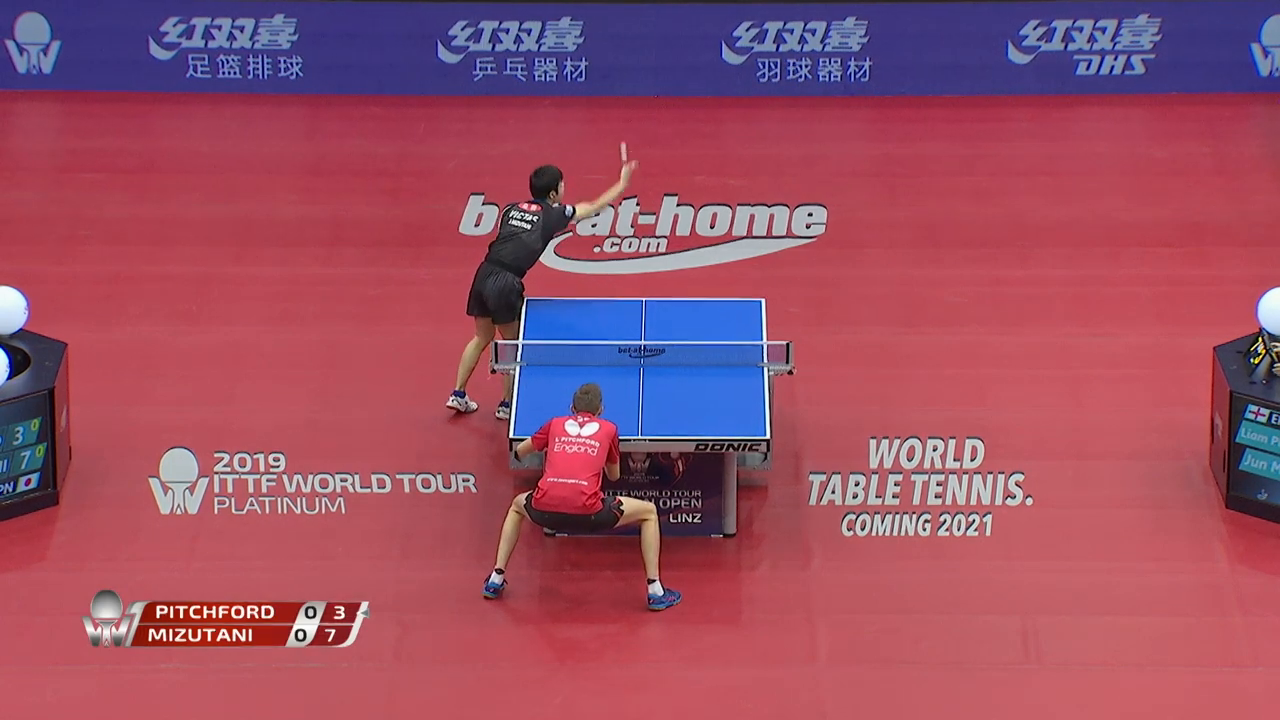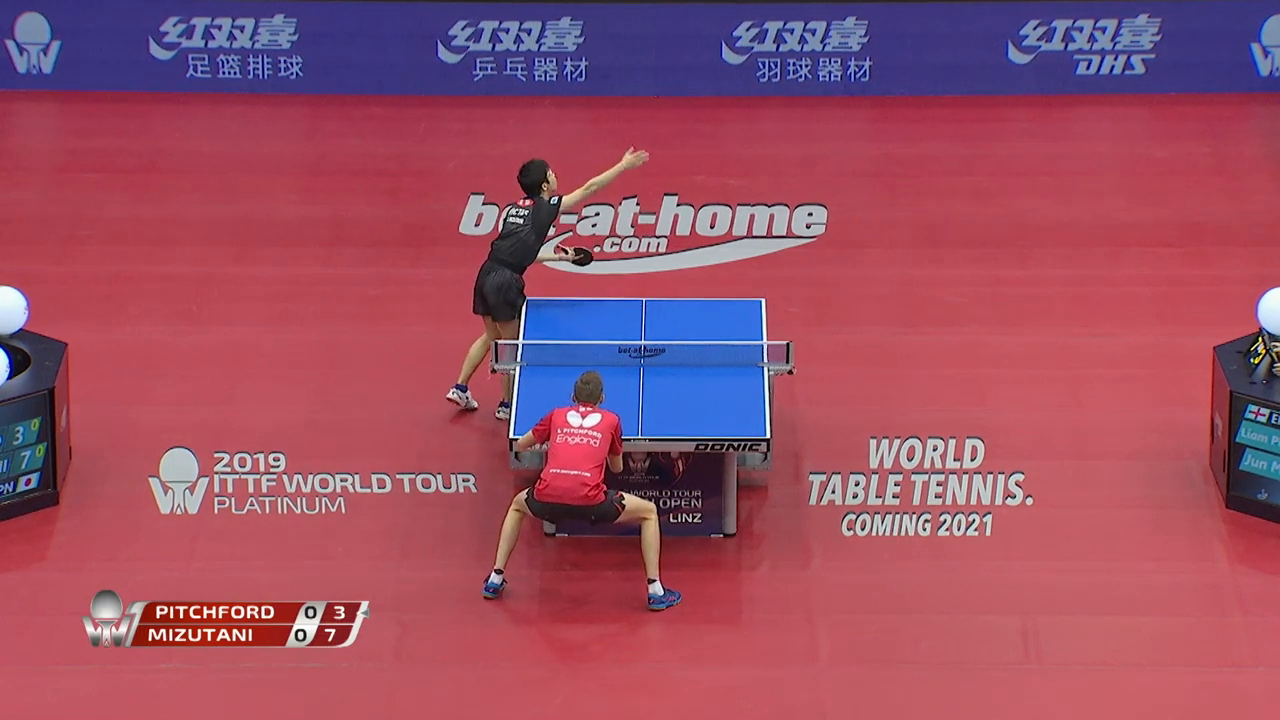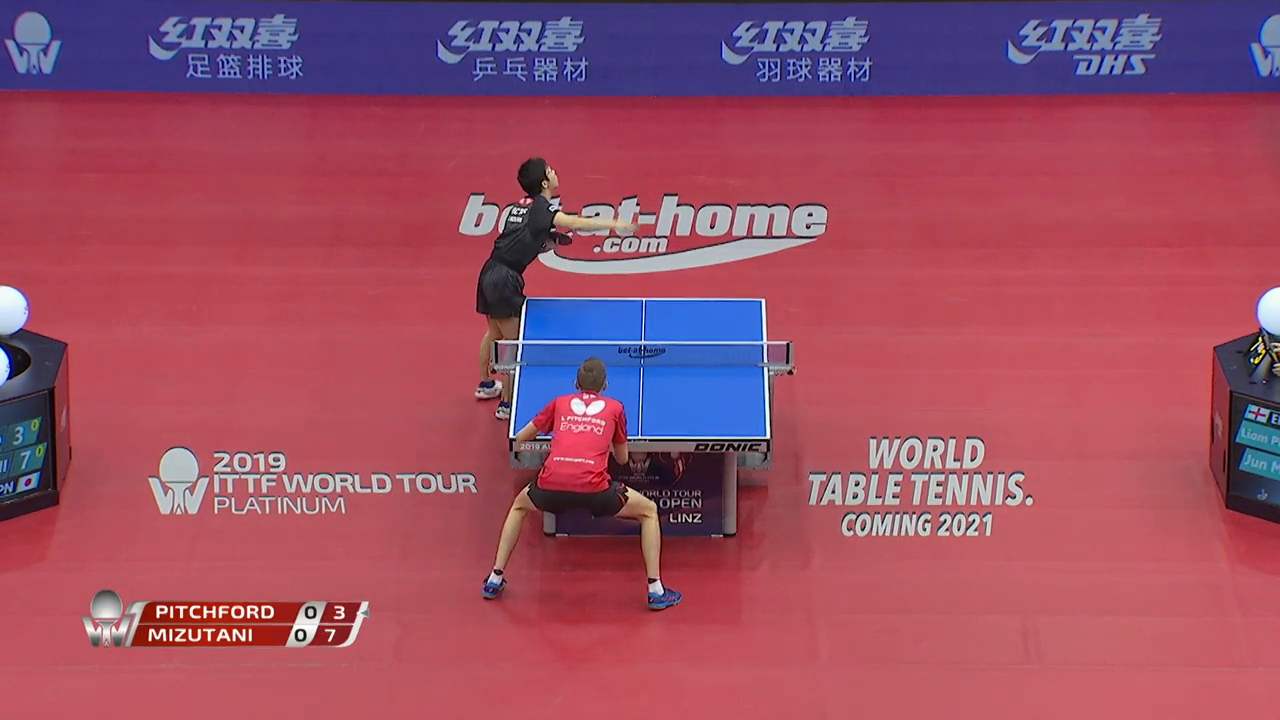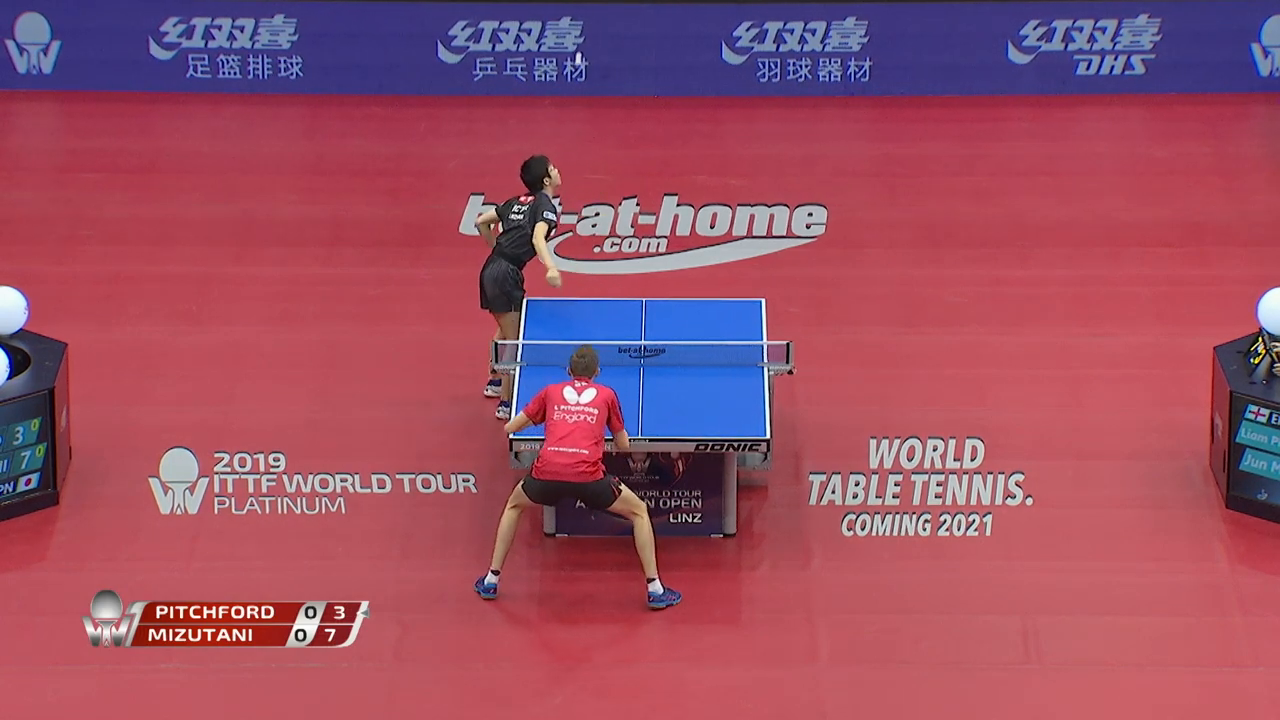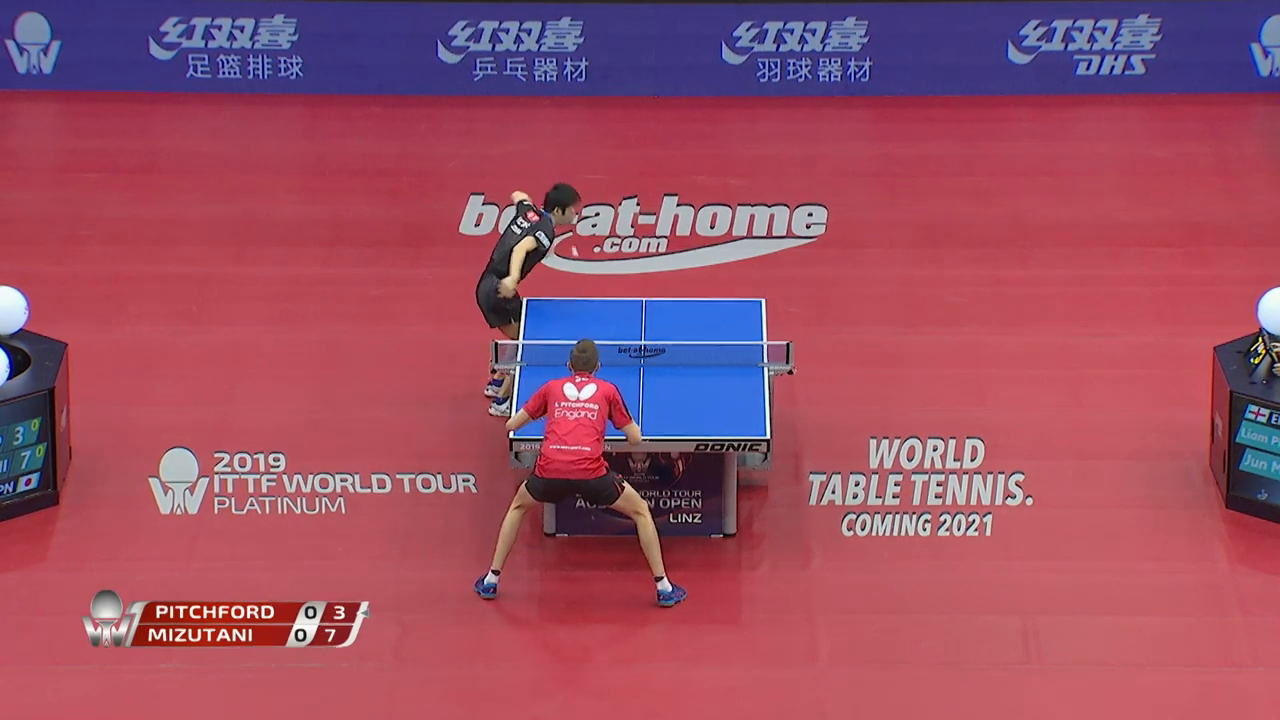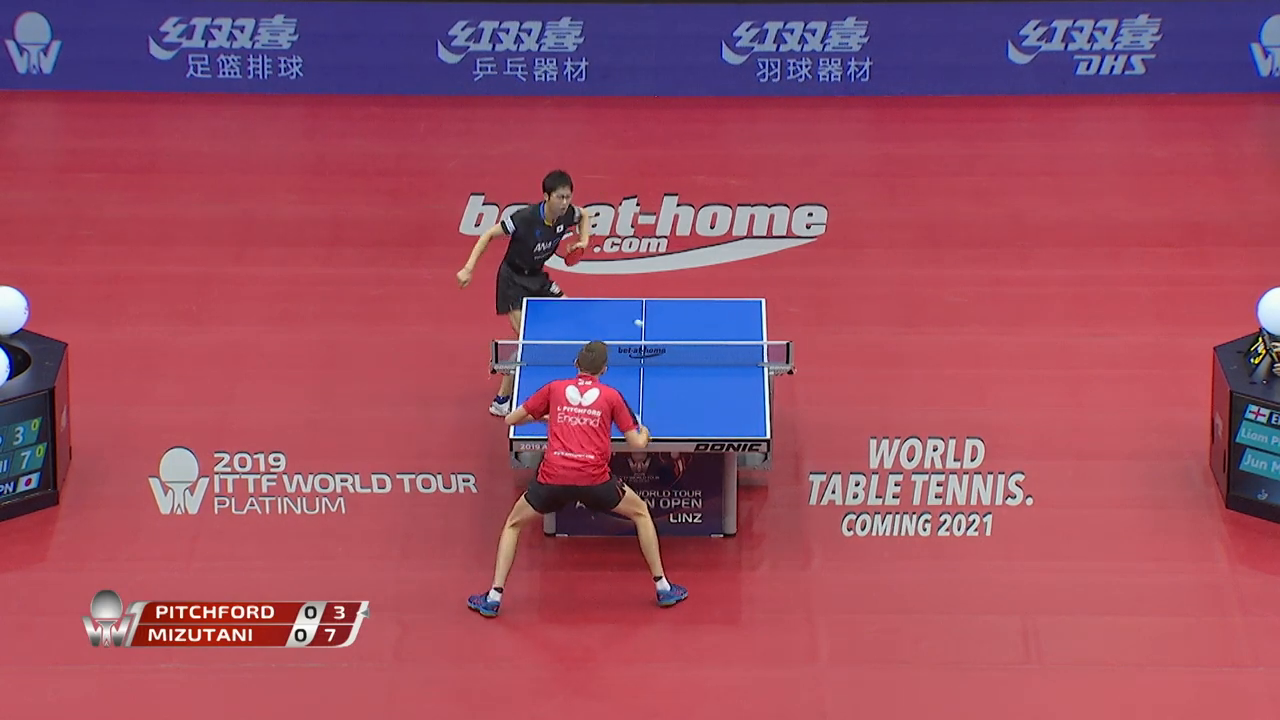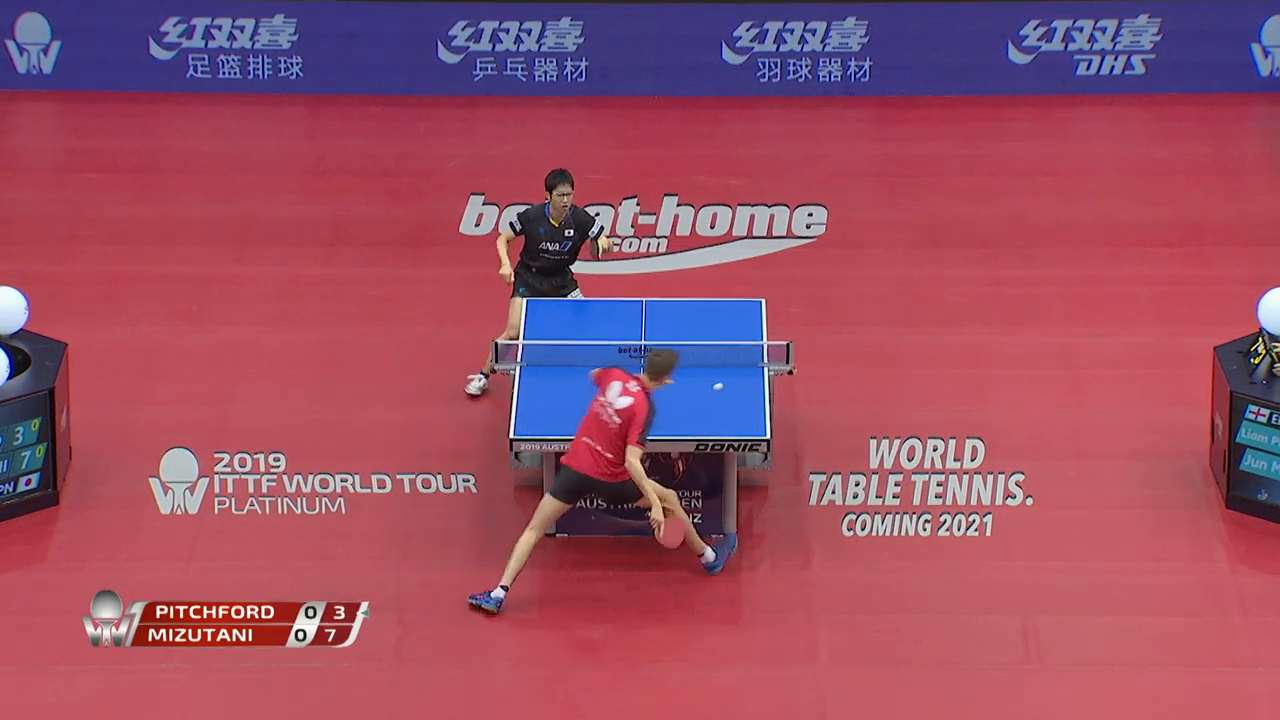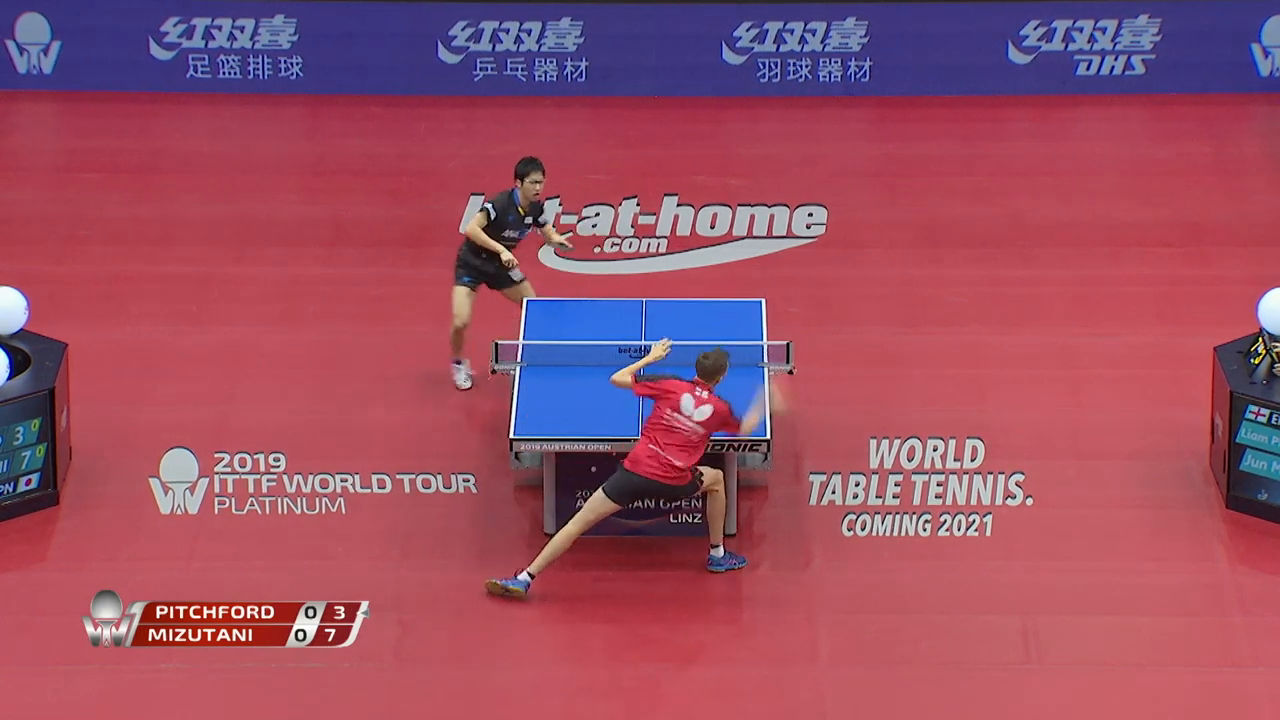
dt=0.3s
person 1, frame 1
left shoulder: (555, 424)
right shoulder: (608, 429)
left elbow: (519, 451)
right elbow: (614, 476)
left hip: (545, 508)
right hip: (586, 510)
left knee: (518, 505)
right knee: (649, 513)
left ankle: (496, 579)
right ankle: (655, 591)
person 1, frame 2
left shoulder: (557, 415)
right shoulder: (611, 420)
left elbow: (520, 445)
right elbow: (617, 468)
left hip: (548, 498)
right hip: (589, 501)
left knee: (517, 506)
right knee: (649, 513)
left ankle: (495, 579)
right ankle: (655, 591)
person 1, frame 3
left shoulder: (559, 403)
right shoulder: (615, 408)
left elbow: (520, 439)
right elbow: (622, 458)
left hip: (551, 485)
right hip: (593, 488)
left knee: (519, 506)
right knee: (649, 511)
left ankle: (495, 579)
right ankle: (655, 590)
person 1, frame 4
left shoulder: (551, 391)
right shoulder: (607, 395)
left elbow: (509, 428)
right elbow: (624, 446)
left wrist: (533, 419)
right wrist: (617, 435)
left hip: (547, 473)
right hip: (588, 476)
left knee: (513, 506)
right knee: (639, 512)
left ankle: (491, 580)
right ankle: (655, 590)
person 1, frame 5
left shoulder: (551, 387)
right shoulder: (608, 390)
left elbow: (511, 425)
right elbow: (635, 438)
left wrist: (546, 414)
right wrist: (629, 425)
left hip: (550, 471)
right hip: (590, 473)
left knee: (518, 506)
right knee: (641, 511)
left ankle: (491, 580)
right ankle: (664, 587)
person 1, frame 6
left shoulder: (554, 388)
right shoulder: (612, 396)
left elbow: (511, 419)
right elbow: (638, 444)
left wrist: (541, 416)
right wrist: (644, 432)
left hip: (552, 479)
right hip: (593, 480)
left knee: (513, 524)
right knee: (640, 513)
left ankle: (493, 597)
right ankle: (662, 587)
person 1, frame 7
left shoulder: (613, 375)
right shoulder: (643, 407)
left elbow: (595, 374)
right elbow: (631, 462)
left wrist: (640, 380)
right wrist: (655, 505)
left hip: (573, 468)
right hip: (609, 477)
left knee: (533, 530)
right knee: (670, 501)
left ankle: (498, 594)
right ankle: (708, 557)
person 1, frame 8
left shoulder: (670, 386)
right shoulder: (720, 409)
left elbow: (617, 379)
right elbow: (743, 430)
left wrist: (649, 358)
right wrist: (761, 407)
left hip: (635, 472)
right hip: (674, 482)
left knee: (580, 521)
right knee: (716, 480)
left ankle: (524, 578)
right ankle: (718, 555)
person 2, frame 1
left shoulder: (511, 210)
right shoulder: (554, 214)
right elbow: (595, 207)
right wrist: (623, 182)
left hip: (484, 274)
right hip: (505, 284)
left knee: (481, 338)
left ankle: (458, 395)
right ankle: (507, 405)
person 2, frame 2
left shoulder: (515, 208)
right shoulder: (544, 208)
right elbow: (587, 190)
left wrist: (555, 256)
right wrist: (623, 165)
left hip: (487, 273)
right hip: (505, 281)
left knee: (489, 336)
left ankle: (460, 389)
right ankle: (507, 405)
person 2, frame 3
left shoulder: (521, 207)
right shoulder: (542, 209)
right elbow: (573, 223)
left wrist: (543, 245)
right wrist: (613, 224)
left hip: (490, 272)
right hip: (505, 278)
left knee: (495, 333)
right knee: (513, 343)
left ankle: (486, 384)
right ankle: (507, 405)
person 2, frame 4
left shoulder: (517, 202)
right shoulder: (547, 207)
left elbow: (481, 222)
right elbow: (538, 237)
right wrist: (550, 267)
left hip: (491, 269)
right hip: (505, 274)
left knee: (506, 331)
right knee: (516, 340)
left ankle: (495, 382)
right ankle: (506, 404)
person 2, frame 5
left shoulder: (527, 211)
right shoulder: (545, 229)
left elbow: (518, 195)
right elbow: (520, 249)
right wrist: (512, 277)
left hip: (489, 285)
right hip: (499, 288)
left ankle: (497, 382)
right ankle: (502, 401)
person 2, frame 6
left shoulder: (567, 213)
right shoulder: (524, 217)
left elbow: (583, 215)
right elbow: (487, 236)
left wrist: (583, 241)
right wrist: (468, 268)
left hip: (537, 276)
right hip: (513, 280)
right ankle: (502, 401)
person 2, frame 7
left shoulder: (581, 218)
right shoulder: (530, 216)
left elbow: (604, 240)
right elbow: (502, 239)
left wrist: (603, 243)
right wrist: (505, 264)
left hip: (561, 279)
right hip: (529, 277)
right knee: (513, 333)
right ankle: (483, 375)
person 2, frame 8
left shoulder: (535, 206)
right shoulder: (500, 203)
left elbow: (546, 229)
right elbow: (470, 229)
left wrist: (557, 238)
right wrist: (500, 249)
left hip: (502, 264)
right hip: (472, 262)
right knee: (461, 322)
right ankle: (459, 363)
